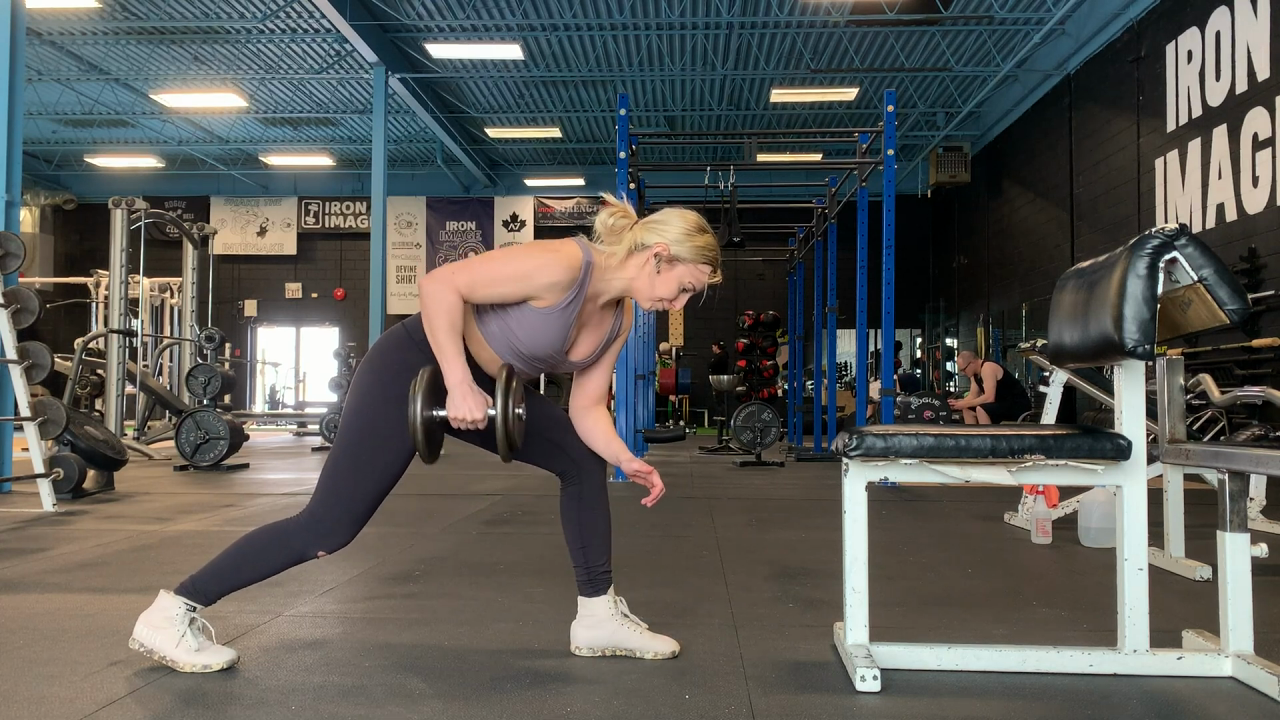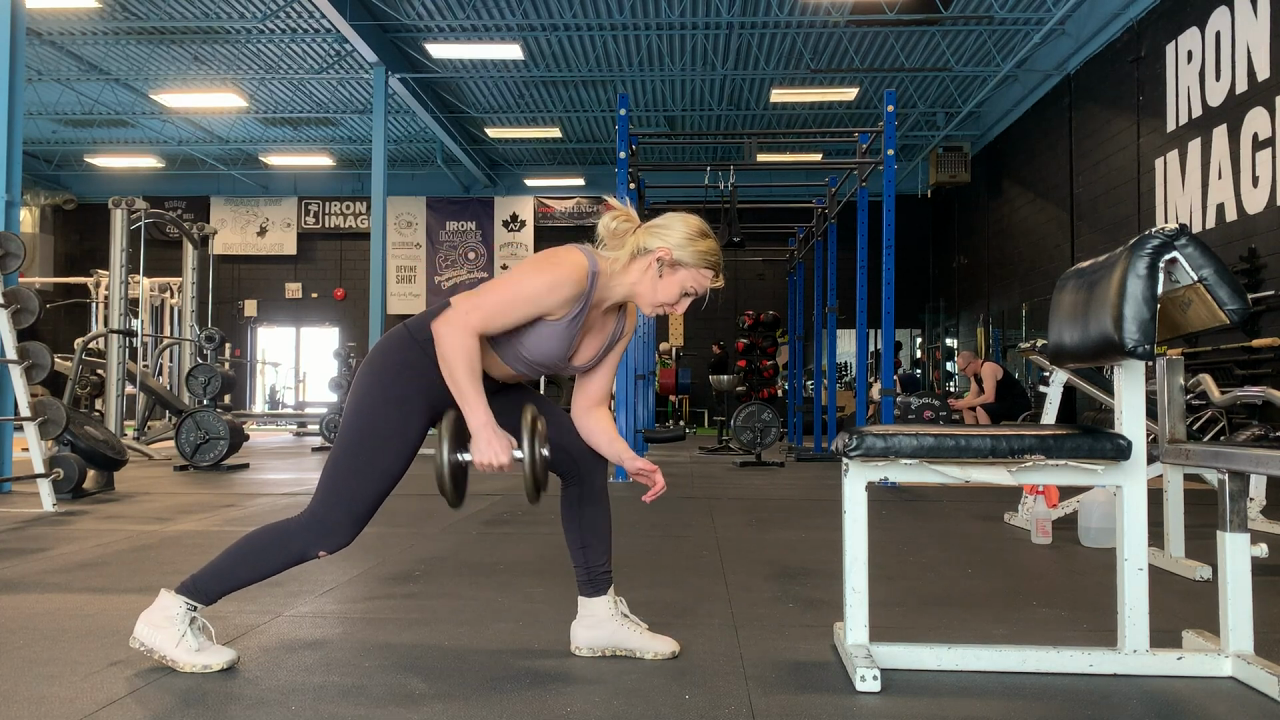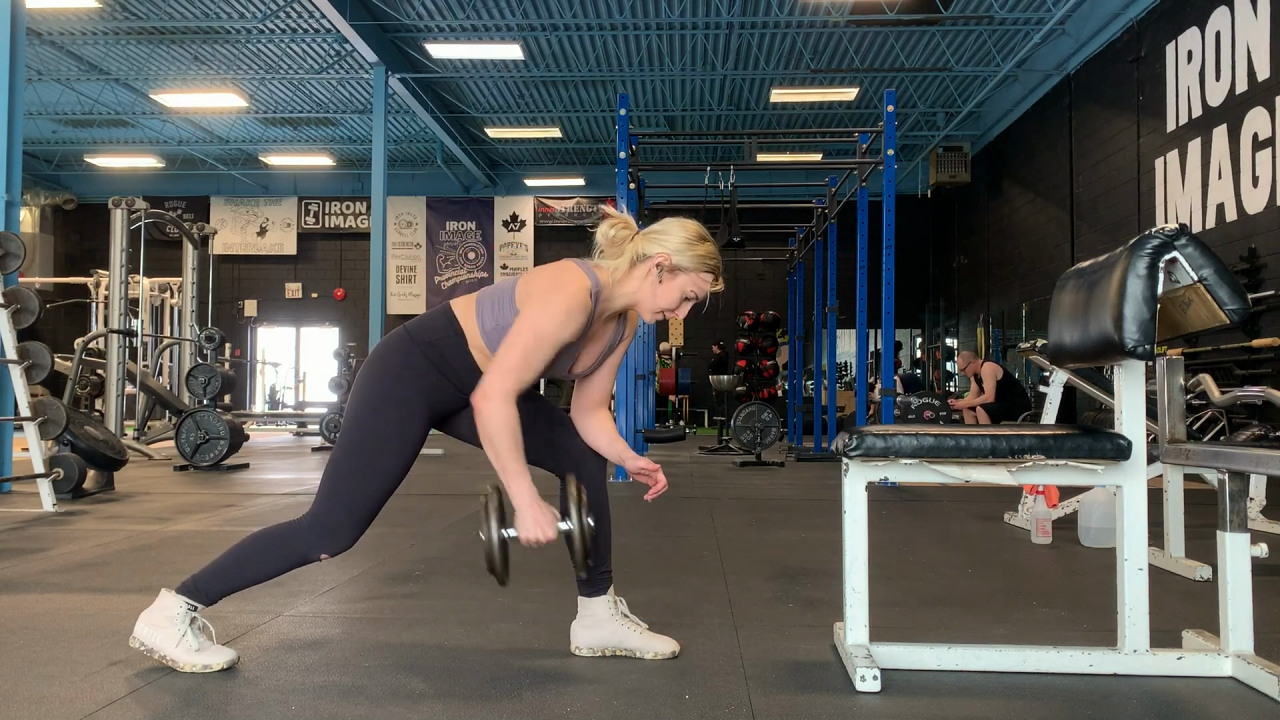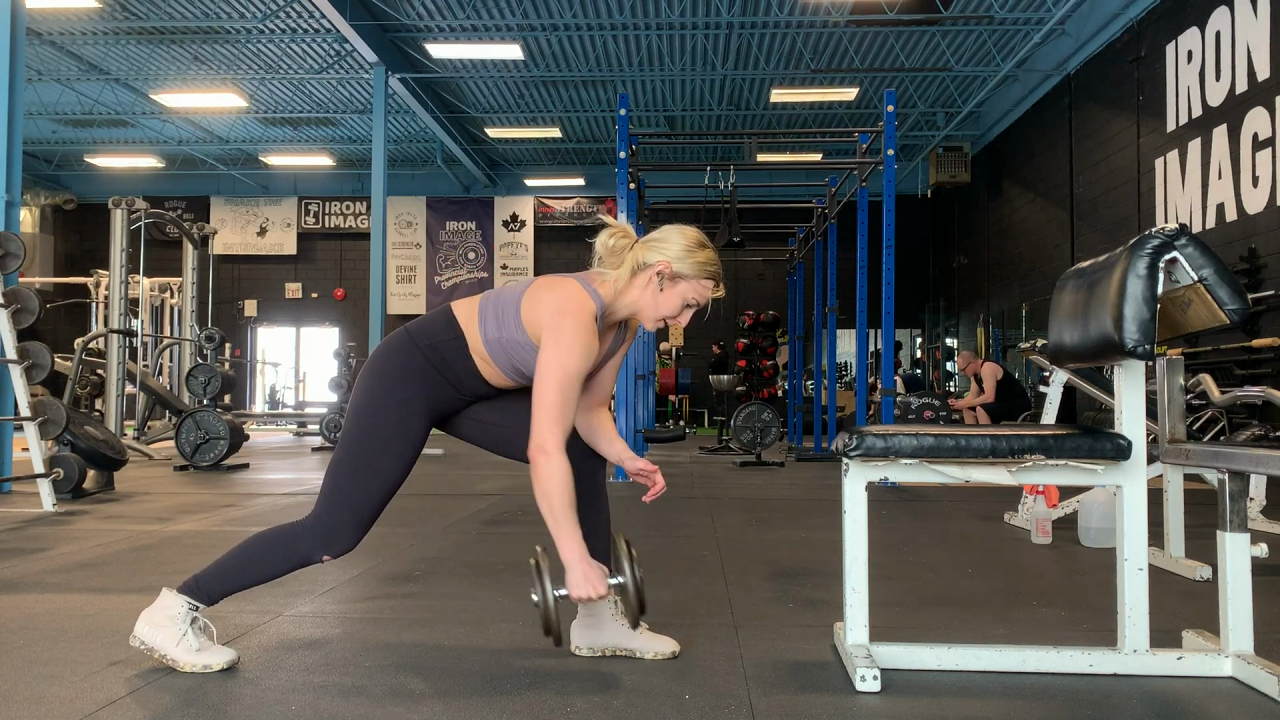
dt=0.2s
person 1, frame 1
left shoulder: (620, 316)
right shoulder: (562, 264)
left elbow: (587, 406)
right elbow: (438, 285)
left wrist: (627, 459)
right wrist: (458, 384)
left hip: (477, 377)
right hip: (413, 366)
left knee: (584, 460)
right knee: (330, 525)
left ankle: (598, 618)
right ankle: (170, 613)
person 1, frame 2
left shoulder: (623, 318)
right shoulder: (569, 273)
left elbow: (589, 407)
right elbow: (451, 328)
left wrist: (628, 458)
right wrist: (483, 426)
left hip: (485, 379)
right hip: (415, 366)
left knee: (584, 461)
right knee: (332, 524)
left ankle: (598, 617)
right ankle: (170, 613)
person 1, frame 3
left shoulder: (623, 321)
right shoulder: (571, 294)
left elbow: (588, 409)
right elbow: (492, 401)
left wrist: (628, 458)
right wrist: (527, 503)
left hip: (472, 382)
right hip: (413, 370)
left knee: (584, 460)
right knee: (333, 528)
left ankle: (598, 618)
right ankle: (171, 613)
person 1, frame 4
left shoulder: (623, 322)
right shoulder: (575, 314)
left elbow: (588, 411)
right elbow: (545, 451)
left wrist: (627, 459)
right wrist: (575, 563)
left hip: (473, 385)
right hip: (413, 371)
left knee: (589, 460)
right knee: (335, 530)
left ankle: (595, 622)
right ankle: (172, 613)
